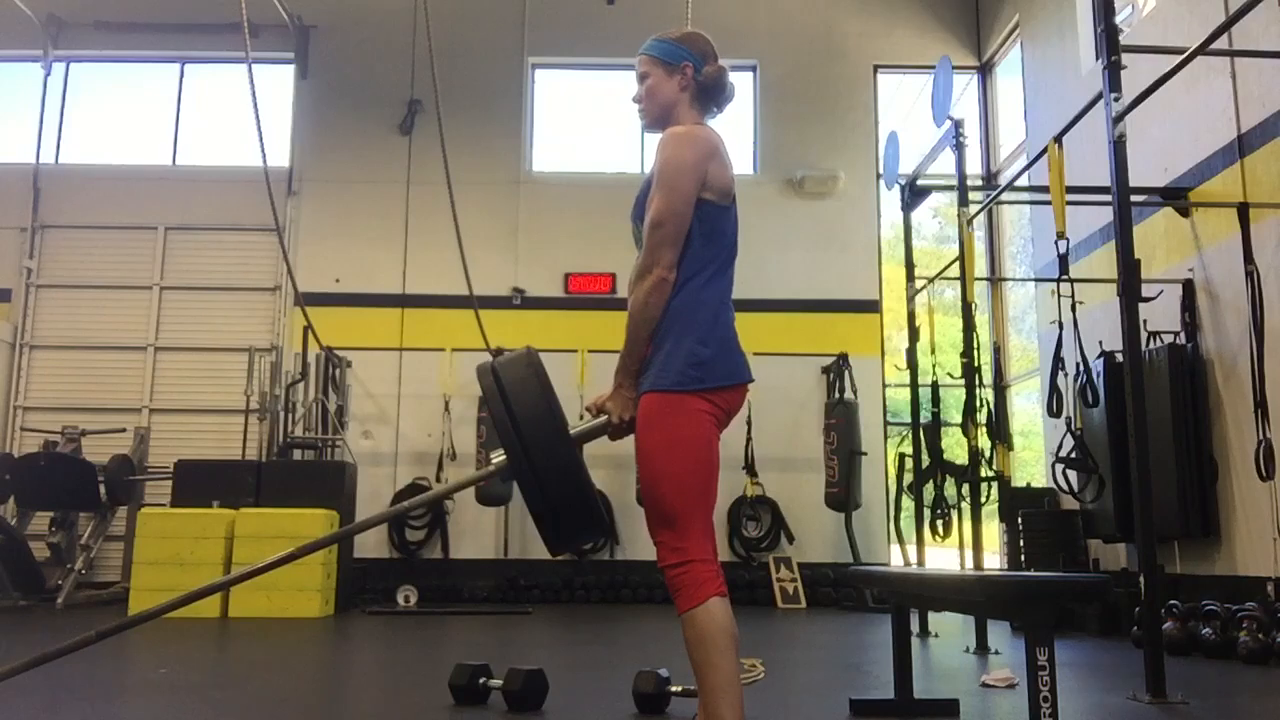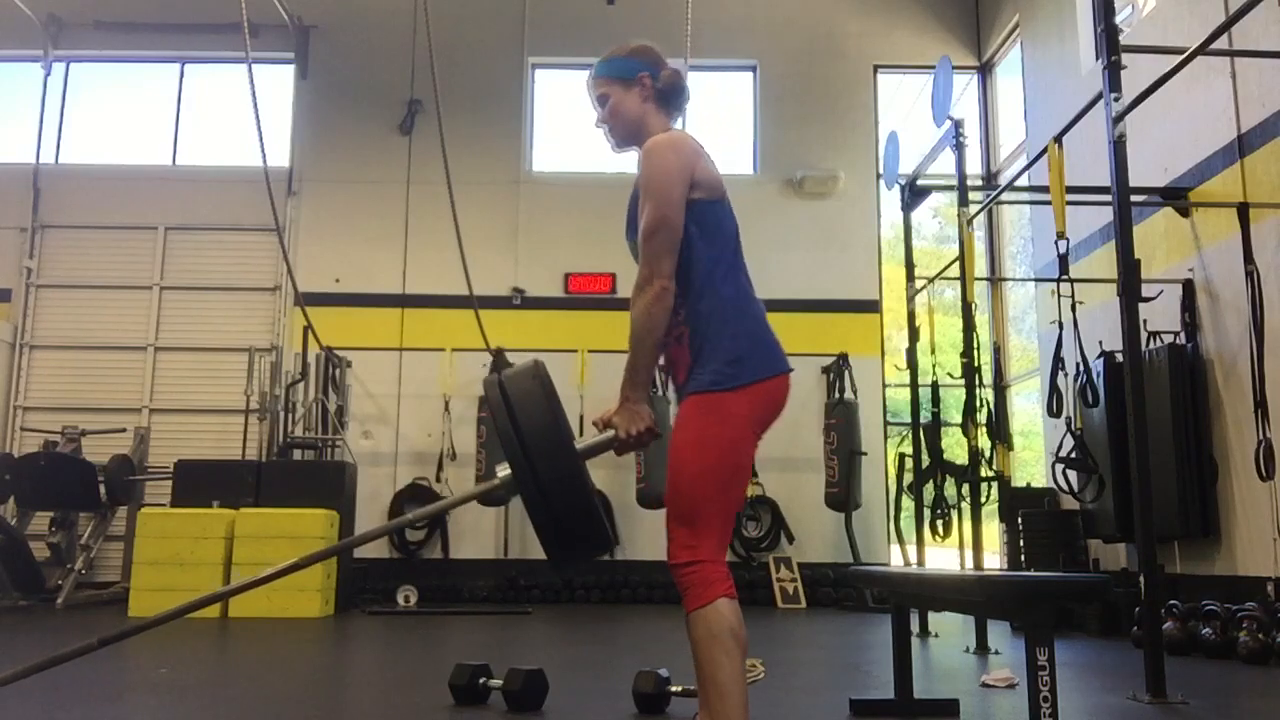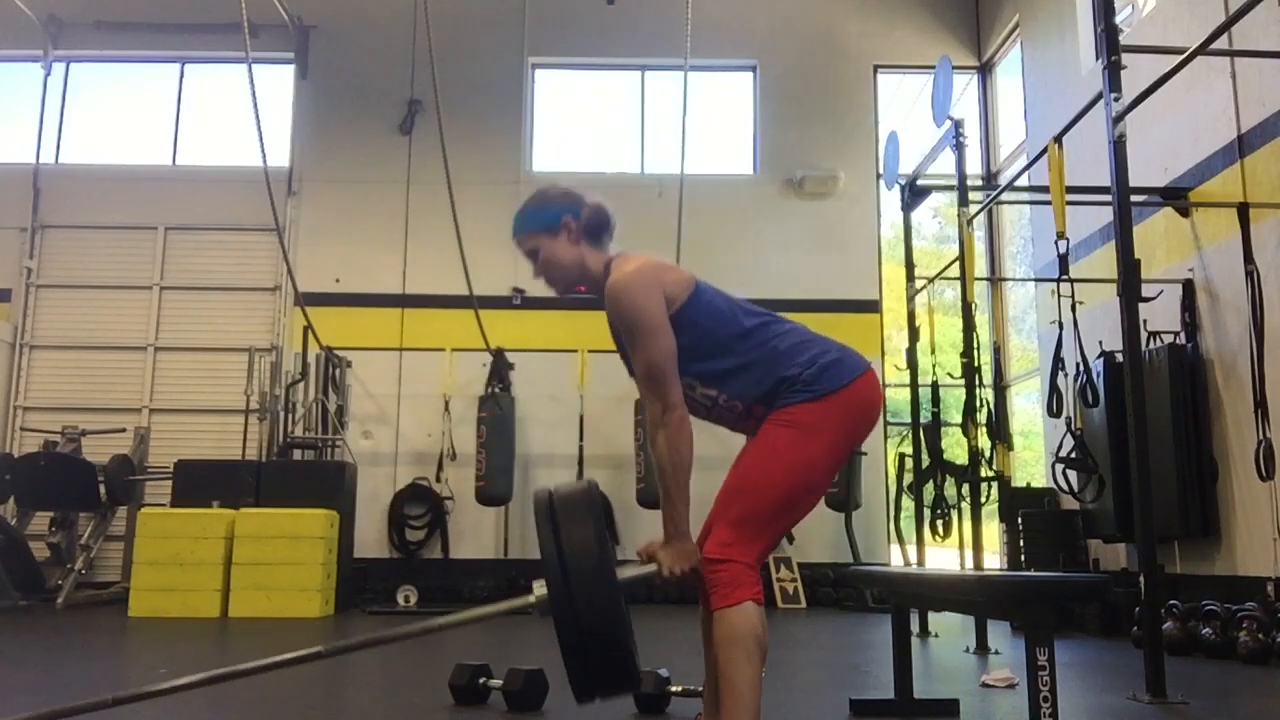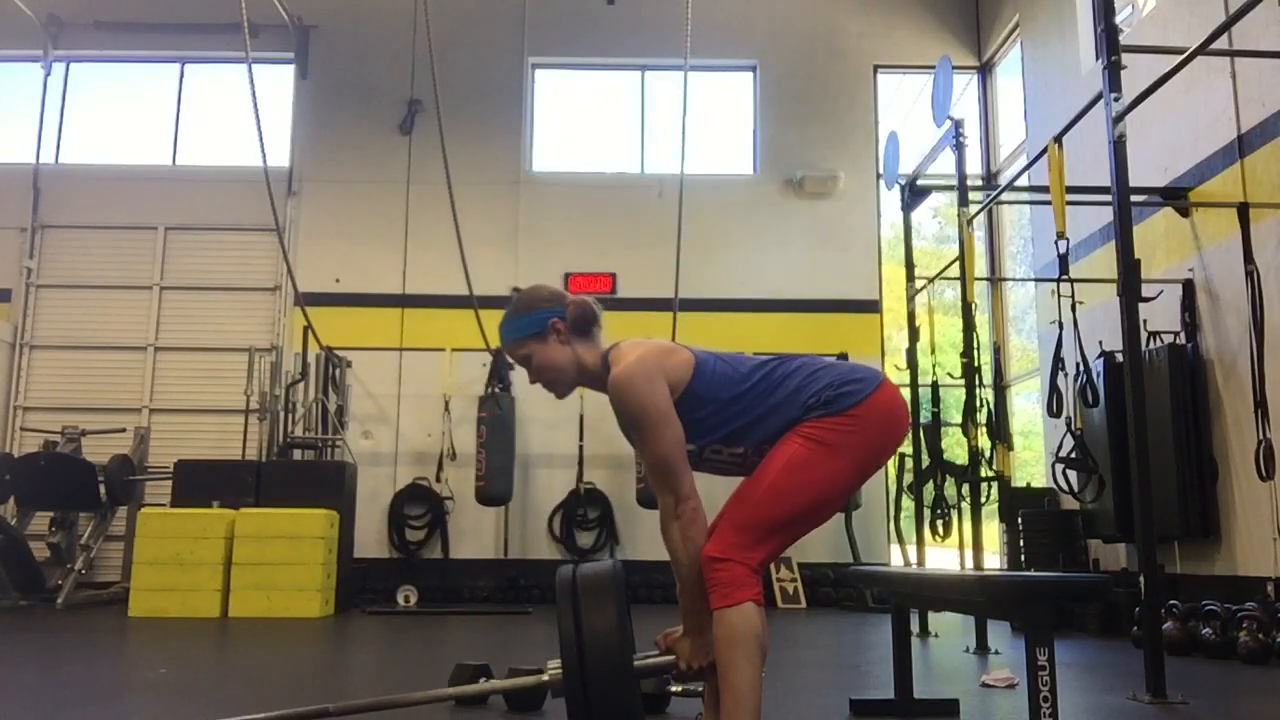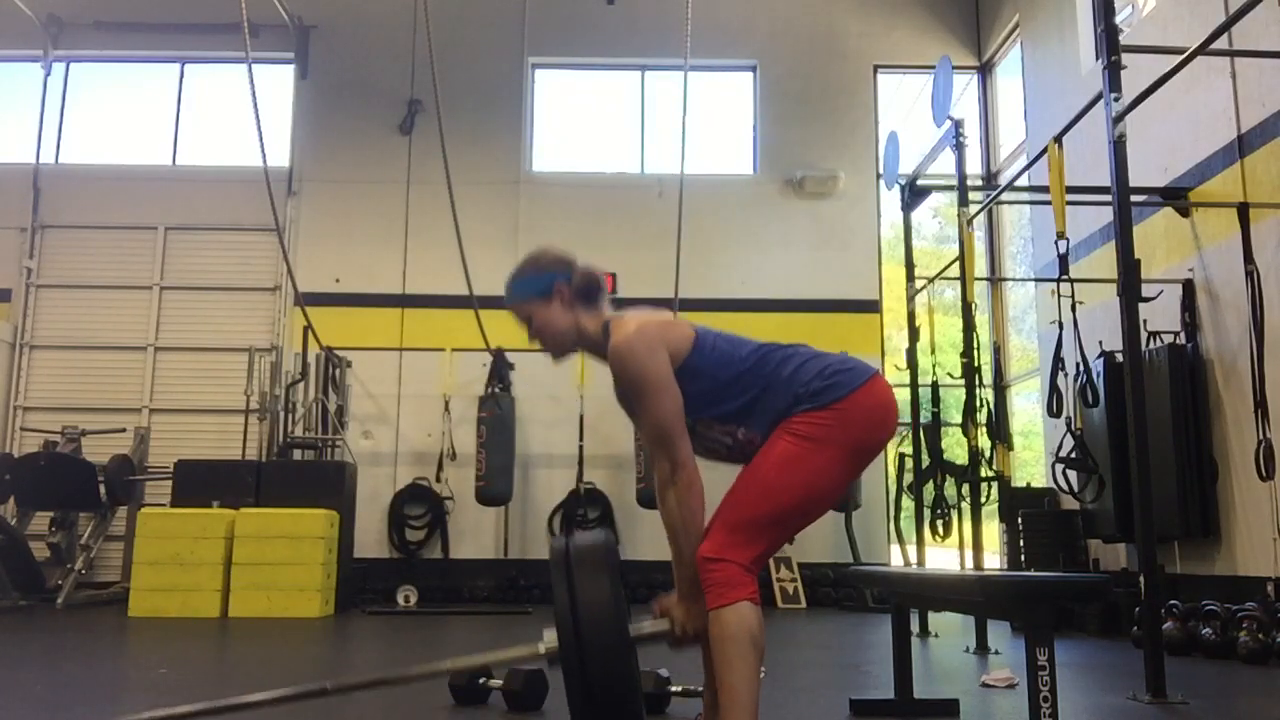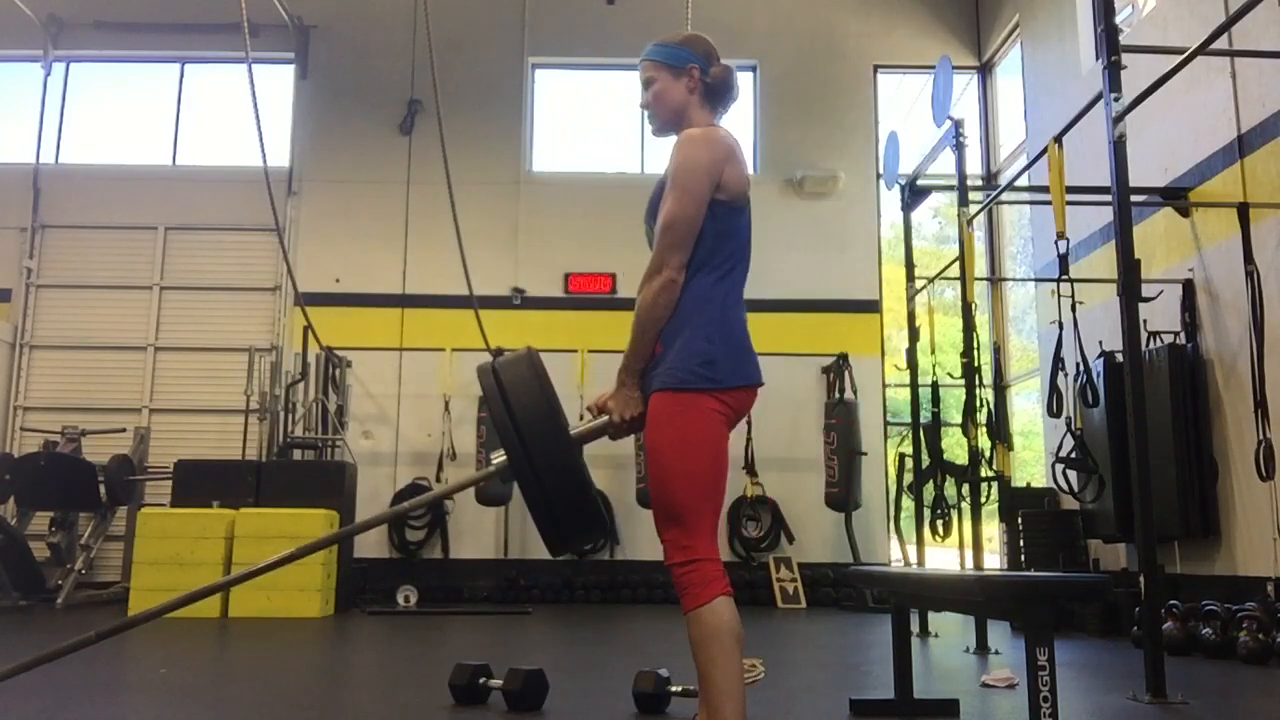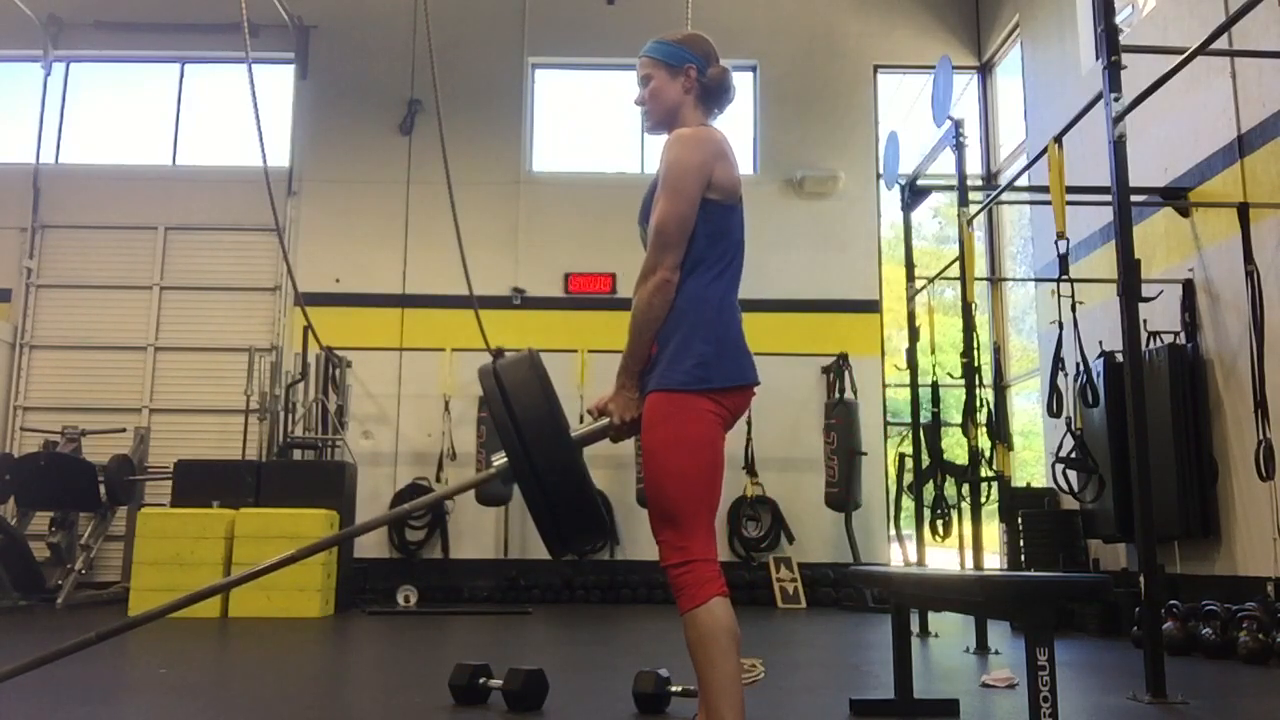
dt=0.7s
person 1, frame 1
left shoulder: (686, 142)
right shoulder: (697, 150)
left elbow: (657, 273)
left wrist: (623, 383)
right wrist: (637, 384)
left hip: (686, 373)
right hip: (696, 371)
left knee: (688, 559)
right knee: (688, 556)
person 1, frame 2
left shoulder: (666, 150)
right shoulder: (670, 159)
left elbow: (657, 285)
right elbow: (666, 287)
left wrist: (632, 401)
right wrist: (640, 399)
left hip: (731, 374)
right hip: (730, 373)
left knee: (696, 559)
right knee: (698, 558)
person 1, frame 3
left shoulder: (630, 281)
right shoulder: (626, 291)
left elbow: (671, 415)
right elbow: (663, 416)
left wrist: (676, 538)
right wrist: (677, 538)
left hip: (826, 394)
right hip: (814, 401)
left knee: (728, 560)
right knee: (718, 561)
person 1, frame 4
left shoulder: (630, 374)
right shoulder: (629, 380)
left elbow: (685, 506)
right elbow: (672, 507)
left wrist: (696, 631)
right wrist: (696, 626)
left hip: (854, 411)
right hip: (844, 416)
left knee: (729, 560)
right knee: (726, 554)
person 1, frame 5
left shoulder: (632, 341)
right shoulder: (628, 353)
left elbow: (682, 475)
right elbow: (669, 476)
left wrist: (689, 596)
right wrist: (688, 592)
left hip: (844, 406)
right hip: (839, 410)
left knee: (725, 562)
right knee: (725, 560)
person 1, frame 6
left shoulder: (702, 143)
right shoulder: (705, 152)
left elbow: (667, 273)
left wrist: (627, 383)
right wrist: (639, 384)
left hip: (697, 371)
right hip: (702, 369)
left knee: (693, 559)
right knee: (691, 556)
person 1, frame 7
left shoulder: (692, 143)
right shoulder: (701, 151)
left elbow: (661, 275)
left wrist: (625, 385)
right wrist: (638, 386)
left hip: (692, 373)
right hip: (701, 370)
left knee: (689, 560)
right knee: (688, 557)
